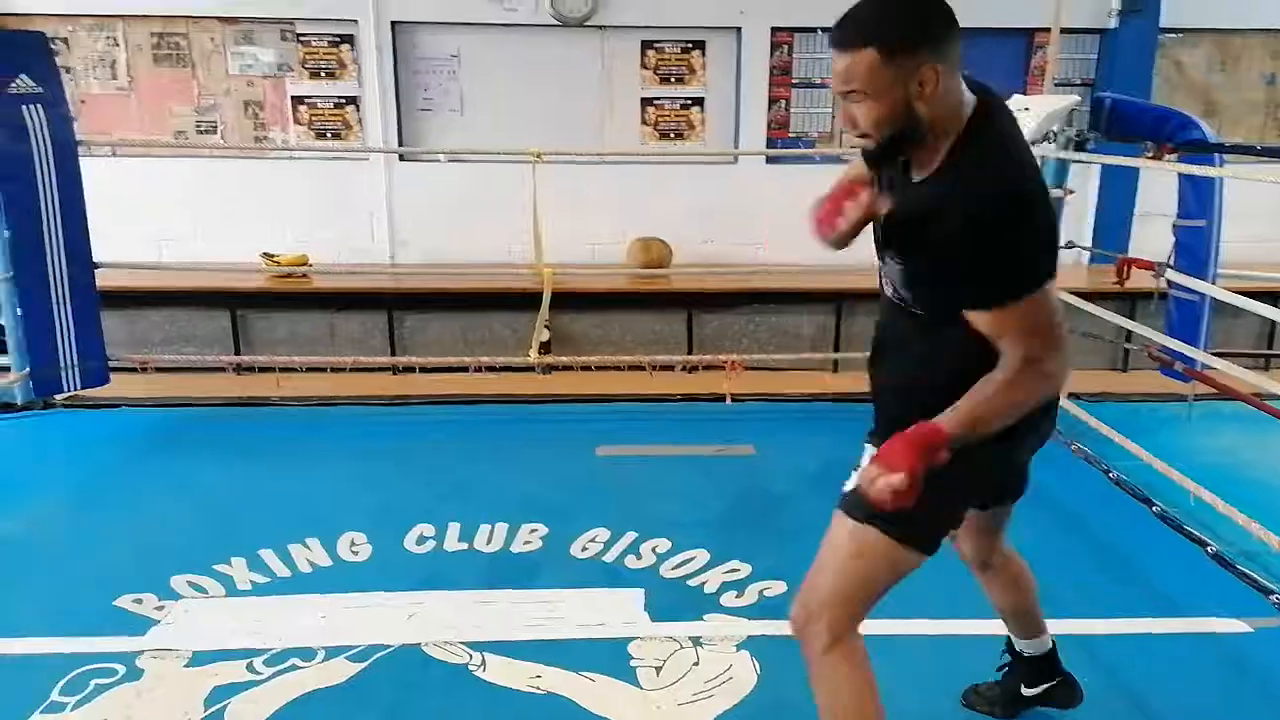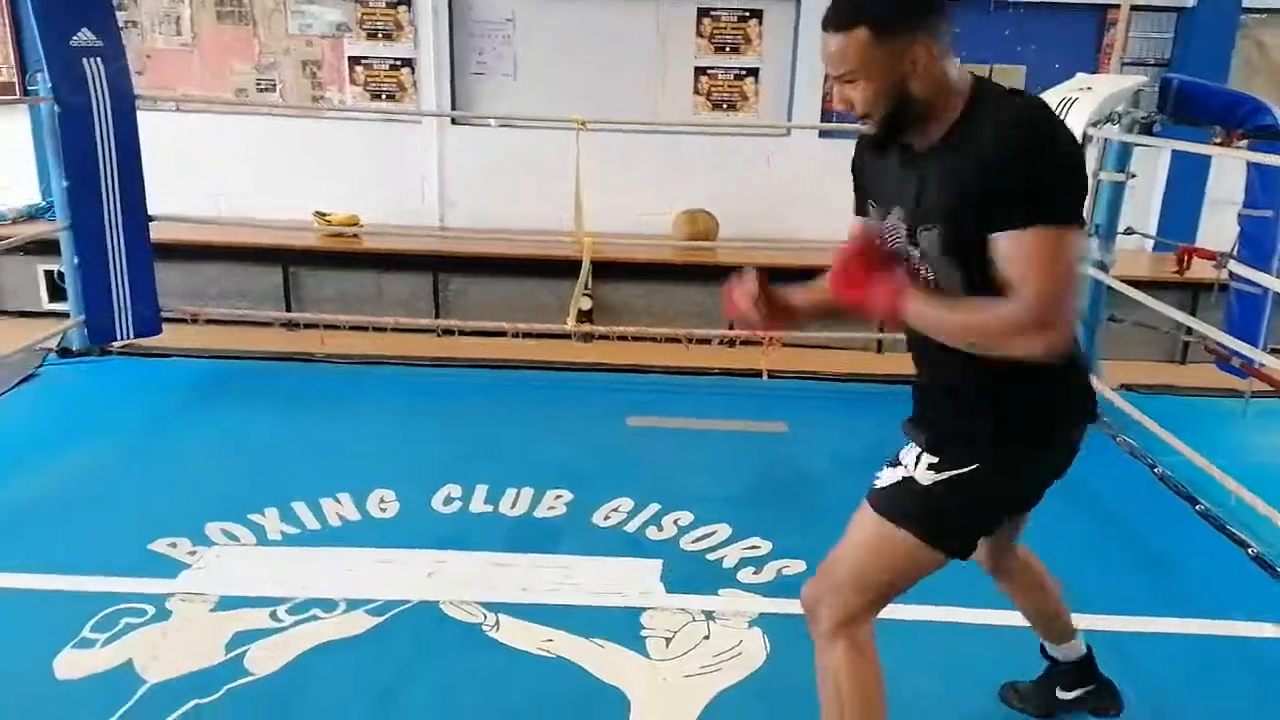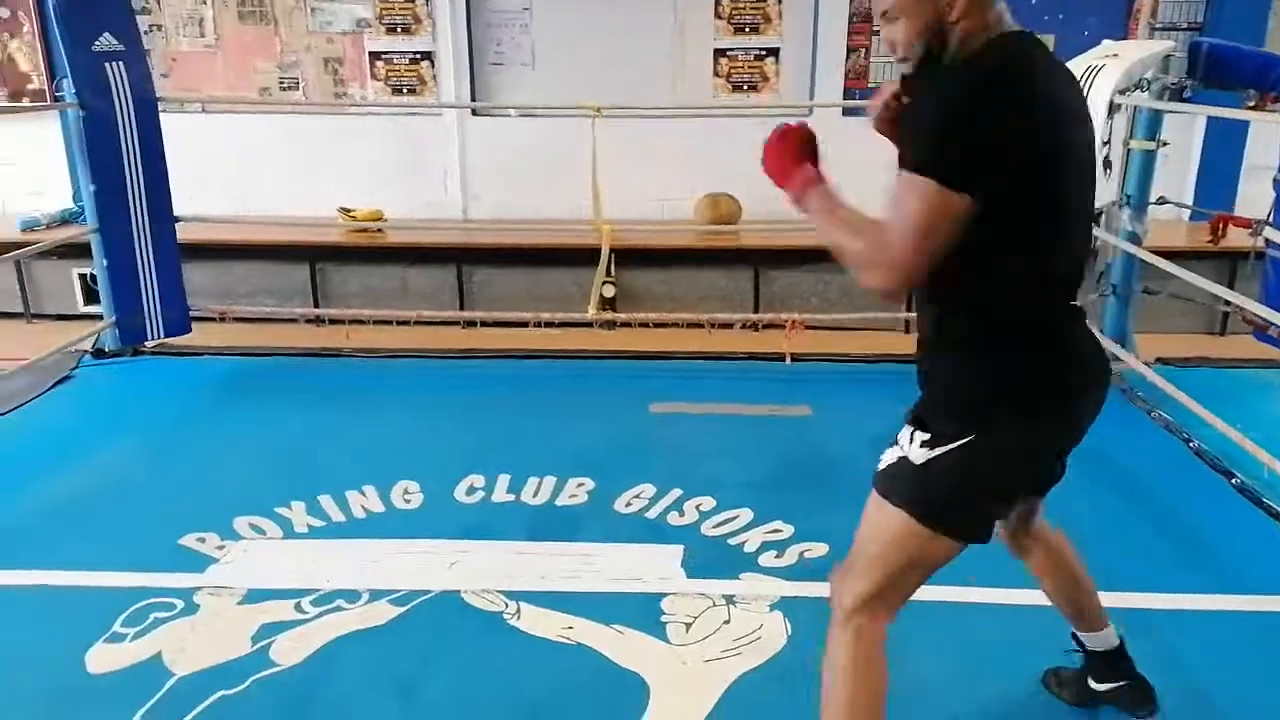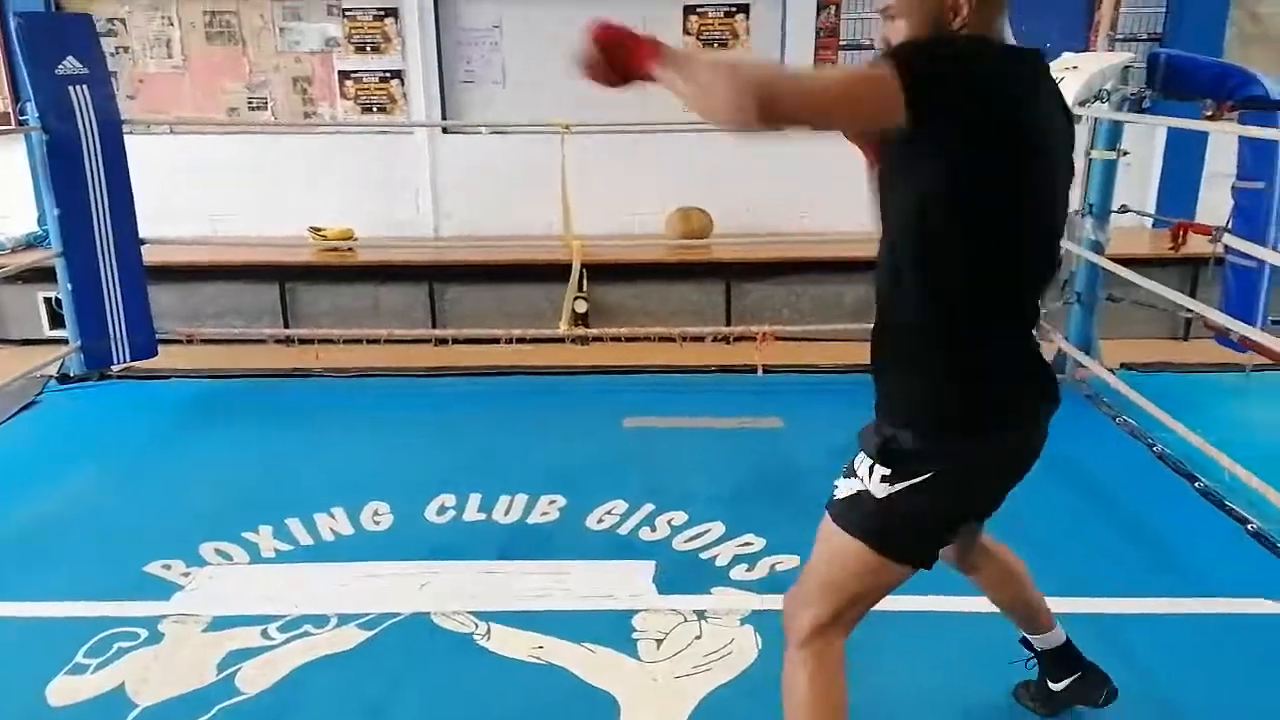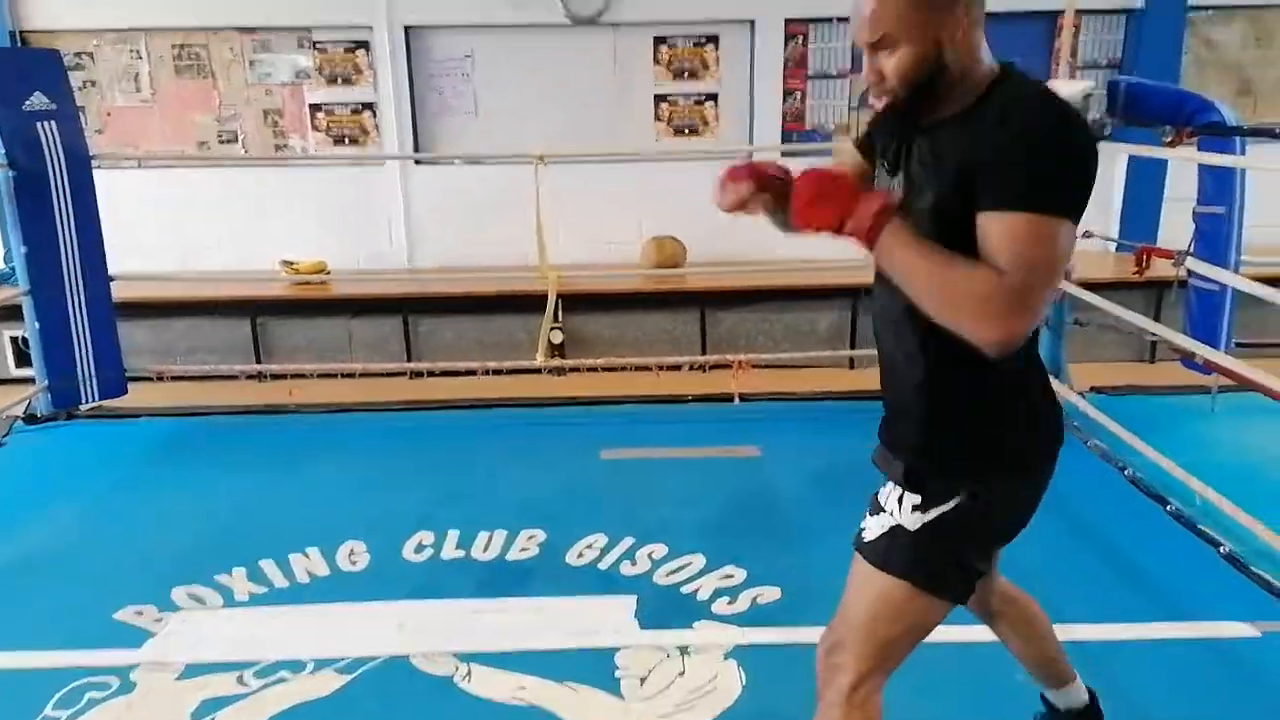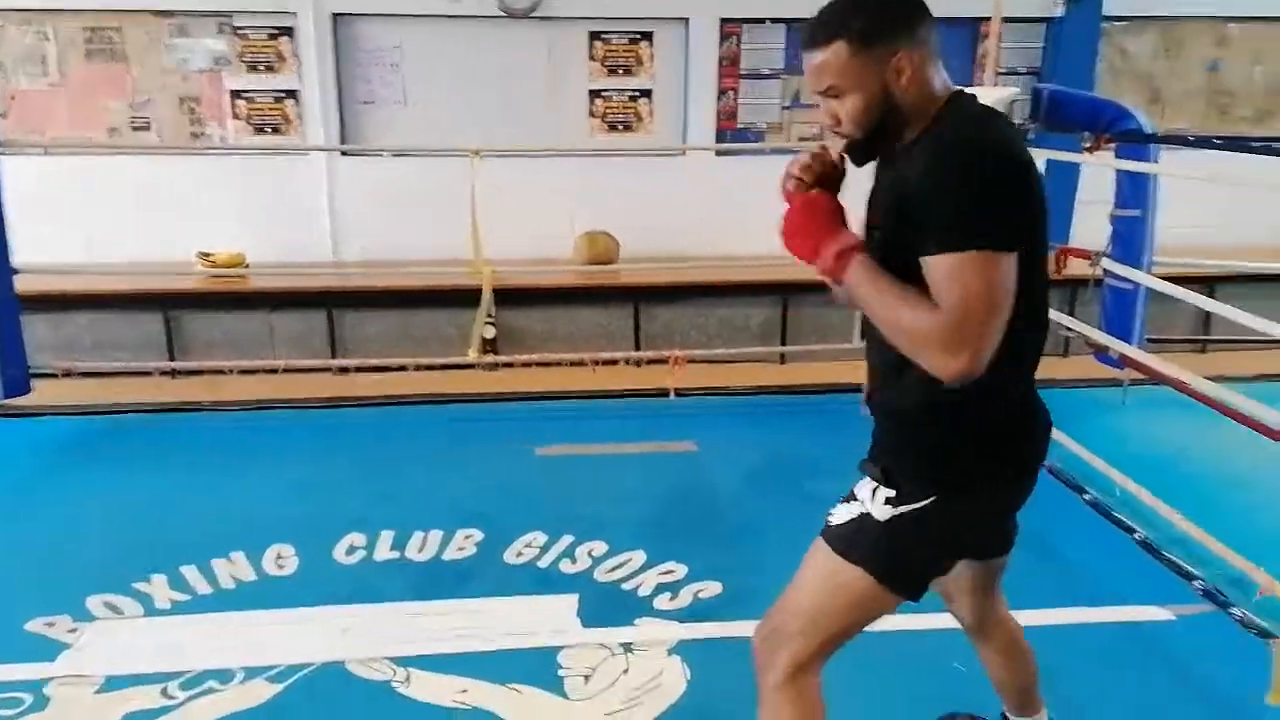
dt=0.3s
person 1, frame 1
left shoulder: (977, 203)
left elbow: (1037, 362)
right elbow: (838, 219)
left wrist: (930, 442)
right wrist: (843, 206)
left hip: (958, 426)
right hip: (972, 414)
left knee: (820, 623)
right knee: (977, 543)
person 1, frame 2
left shoulder: (1016, 138)
right shoulder: (881, 152)
left elbow: (1041, 328)
right elbow: (861, 278)
left wrist: (893, 295)
right wrist: (781, 306)
left hip: (996, 428)
right hip: (1027, 413)
left knee: (833, 609)
right knee: (996, 549)
person 1, frame 3
left shoulder: (980, 91)
right shoulder: (1024, 69)
left elbow: (888, 267)
left wrist: (797, 179)
right wrist: (906, 125)
left hip: (988, 403)
right hip: (1049, 383)
left knee: (856, 601)
right knee: (1017, 521)
person 1, frame 4
left shoulder: (971, 75)
right shoulder: (1016, 87)
left elbow: (770, 102)
left hip: (946, 425)
right hip: (995, 400)
left knee: (811, 624)
right knee: (961, 542)
person 1, frame 5
left shoulder: (1032, 130)
right shoulder: (910, 112)
left elbow: (1003, 315)
right elbow: (820, 201)
left wrist: (869, 219)
right wrist: (772, 188)
left hip: (973, 447)
right hip: (943, 435)
right knee: (977, 584)
person 1, frame 6
left shoulder: (969, 159)
right shoulder: (928, 147)
left elbow: (956, 347)
right elbow: (897, 276)
left wrist: (835, 249)
right wrist: (820, 210)
left hip: (945, 461)
right hip: (980, 445)
left knee: (783, 653)
right knee: (977, 605)
